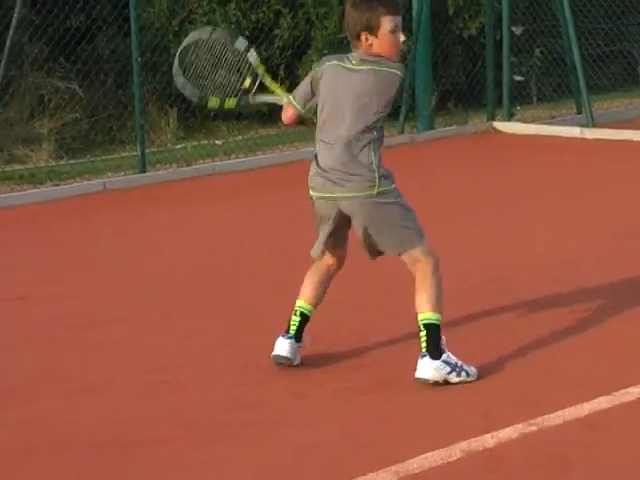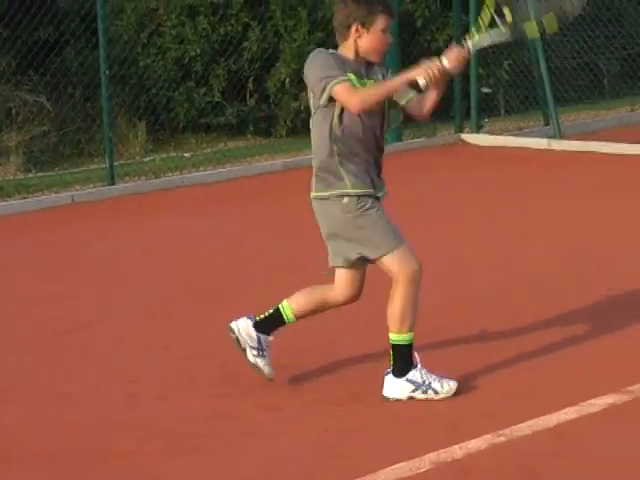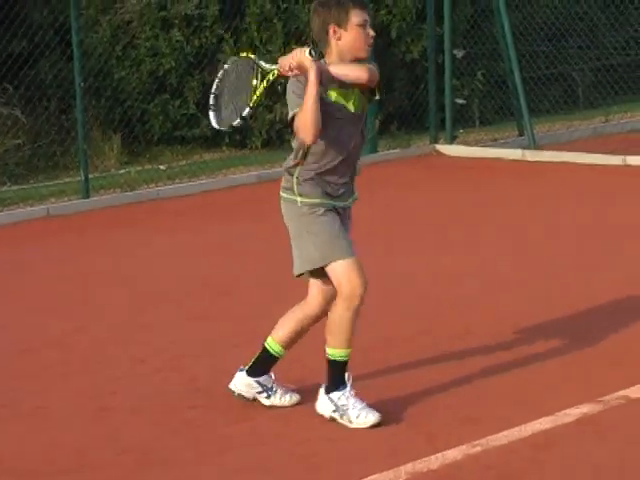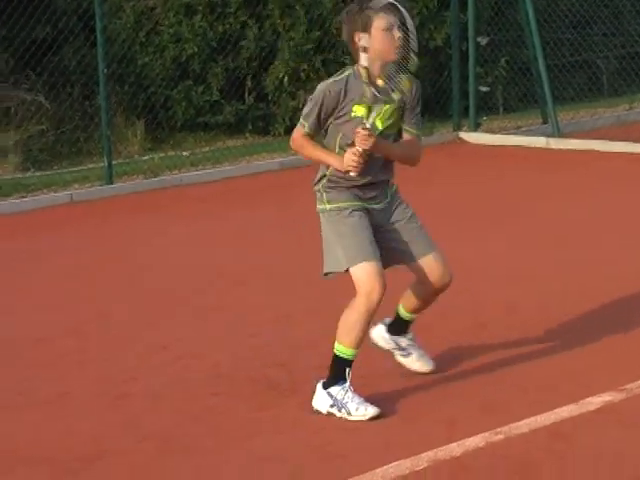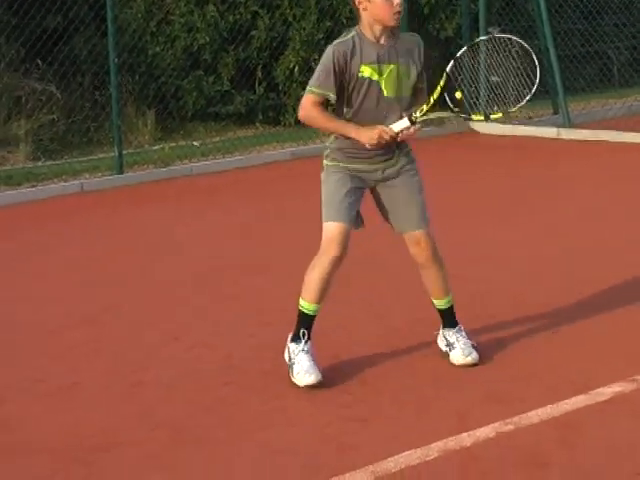
dt=0.3s
person 1, frame 1
left shoulder: (325, 68)
right shoulder: (393, 74)
left elbow: (289, 116)
left wrist: (302, 100)
left hip: (323, 186)
right hip: (368, 187)
left knee: (329, 261)
right knee: (426, 265)
left ankle: (290, 339)
right ankle: (434, 357)
person 1, frame 2
left shoulder: (377, 71)
right shoulder: (320, 62)
left elbow: (421, 109)
right elbow: (357, 103)
left wrist: (444, 71)
right wrist: (413, 74)
left hip: (361, 191)
right hip: (342, 193)
left knee: (346, 289)
right knee: (407, 271)
left ankle: (259, 325)
right ankle: (402, 373)
person 1, frame 3
left shoulder: (359, 72)
right shoulder: (298, 78)
left elbow: (367, 75)
right elbow: (309, 136)
left wrist: (316, 62)
right wrist: (312, 74)
left hip: (340, 200)
right hip: (305, 199)
left knee: (324, 299)
right knee: (353, 284)
left ankle: (253, 374)
right ankle: (336, 391)
person 1, frame 4
left shoulder: (409, 89)
right shoulder: (333, 89)
left elbow: (413, 154)
right elbow: (298, 140)
left wrist: (377, 148)
right wrist: (337, 160)
left hip: (384, 198)
right hip: (340, 202)
left knee: (438, 277)
right knee: (373, 289)
left ankle: (395, 331)
right ankle: (332, 388)
person 1, frame 5
left shoulder: (413, 45)
right shoulder: (341, 51)
right elbow: (306, 110)
right wrist: (359, 133)
left hip: (397, 163)
right hip: (345, 164)
left knee: (425, 248)
right knee: (333, 248)
left ankle: (450, 330)
right ankle: (298, 342)
